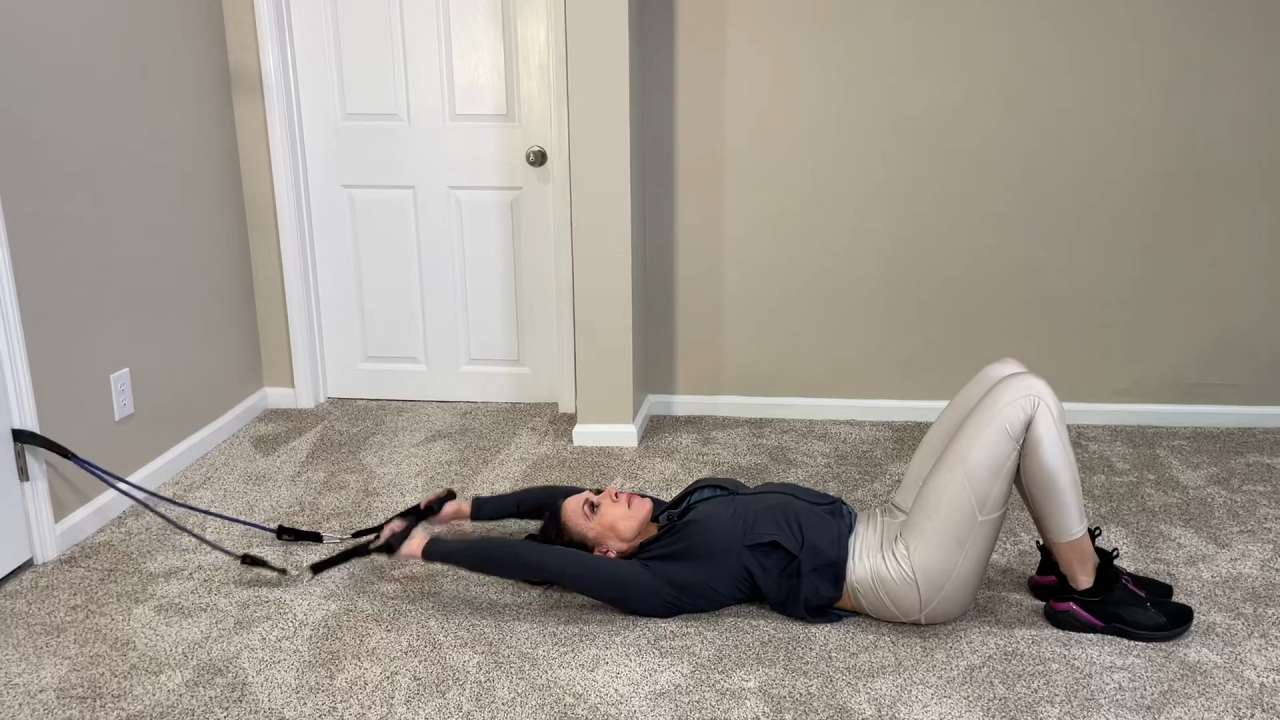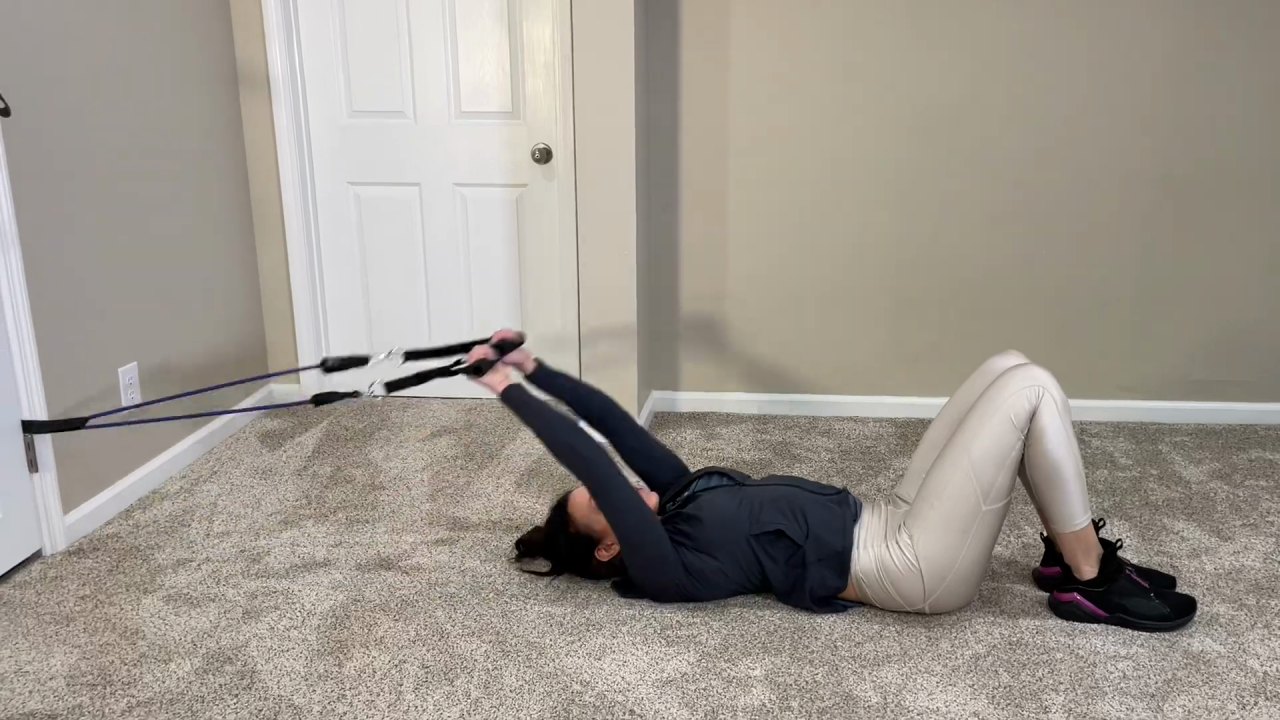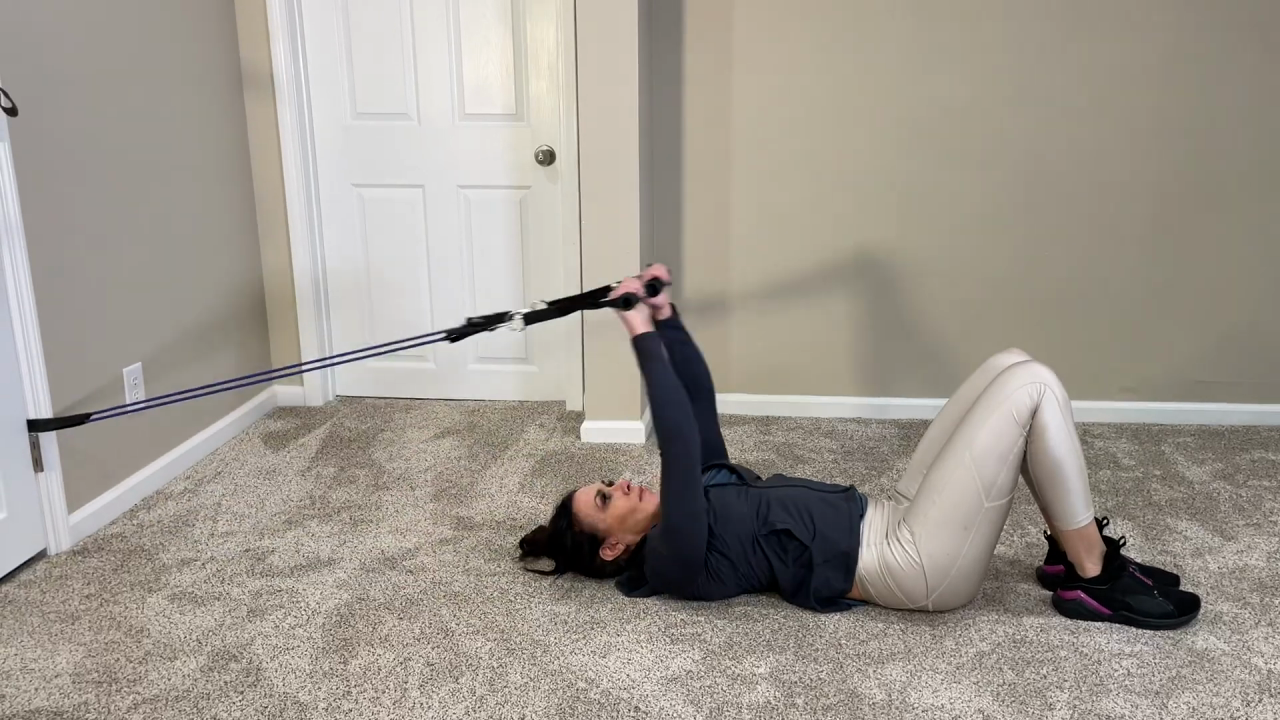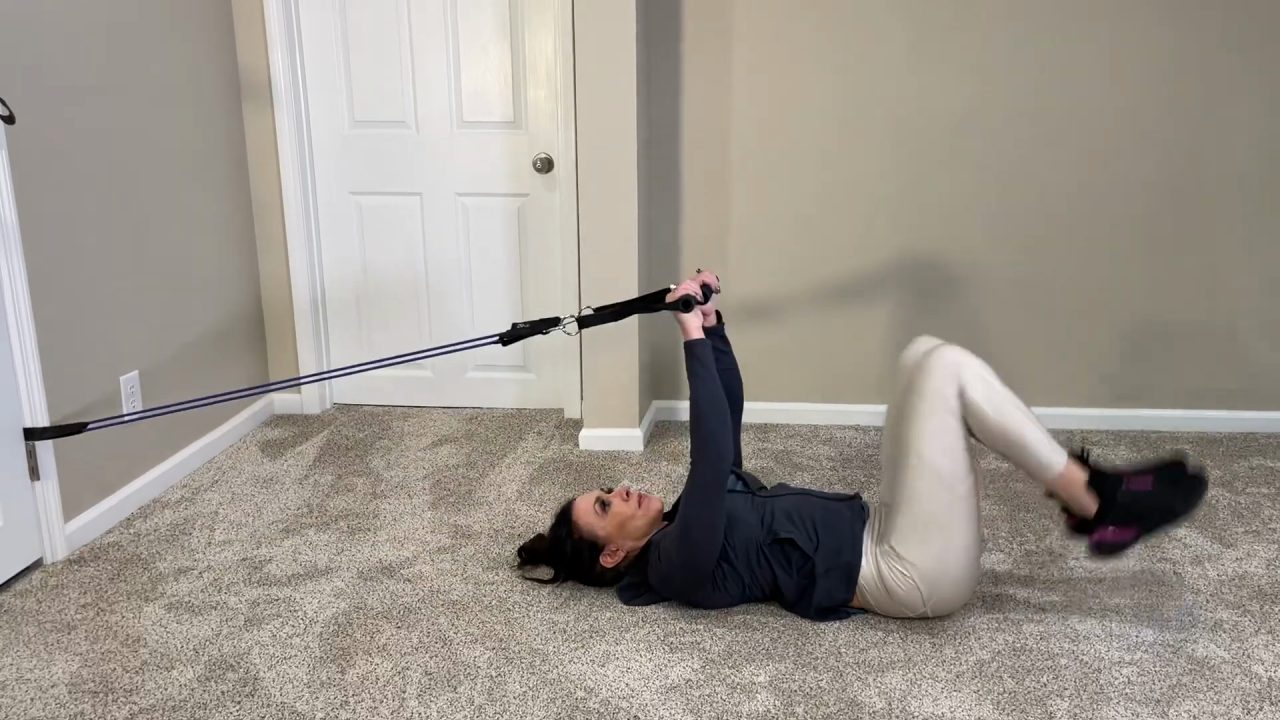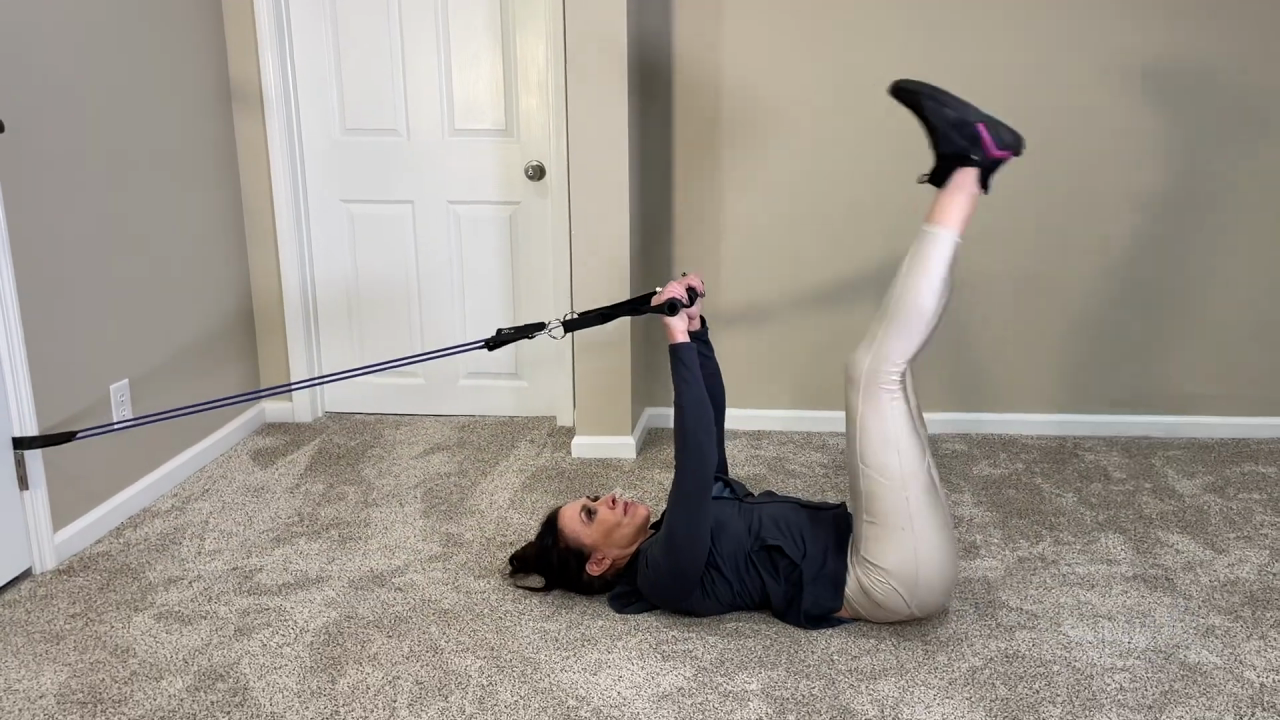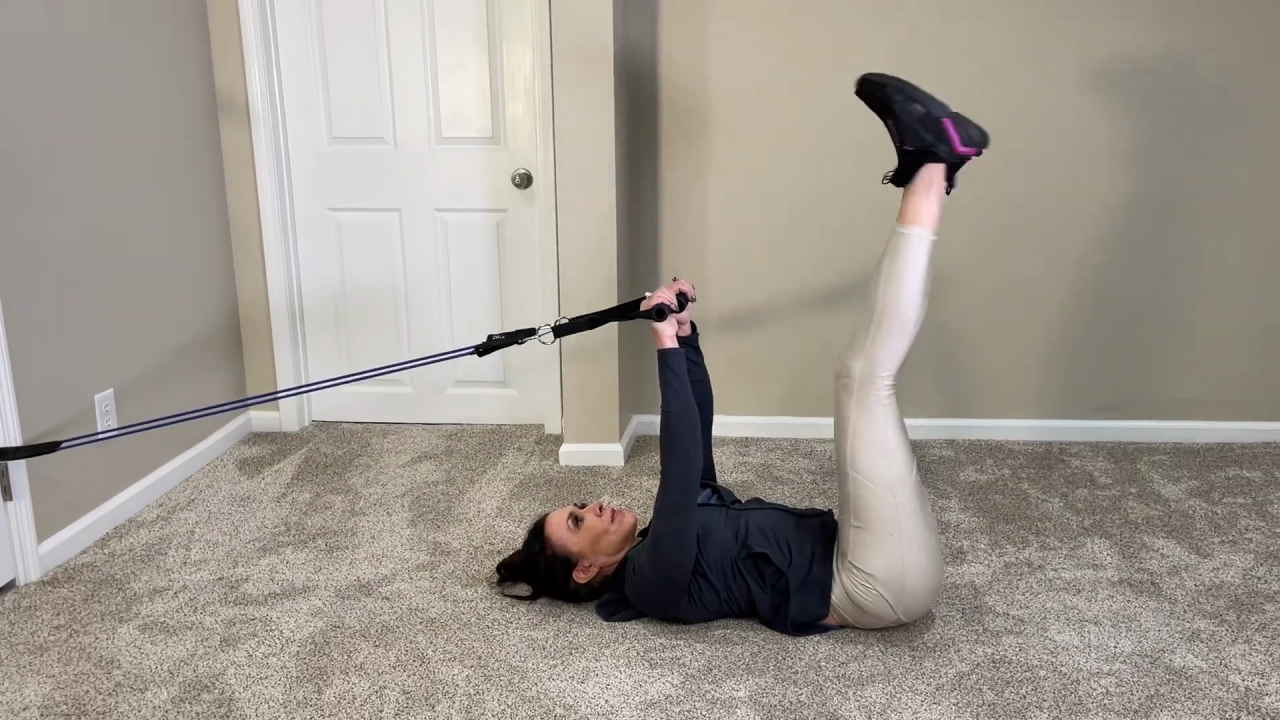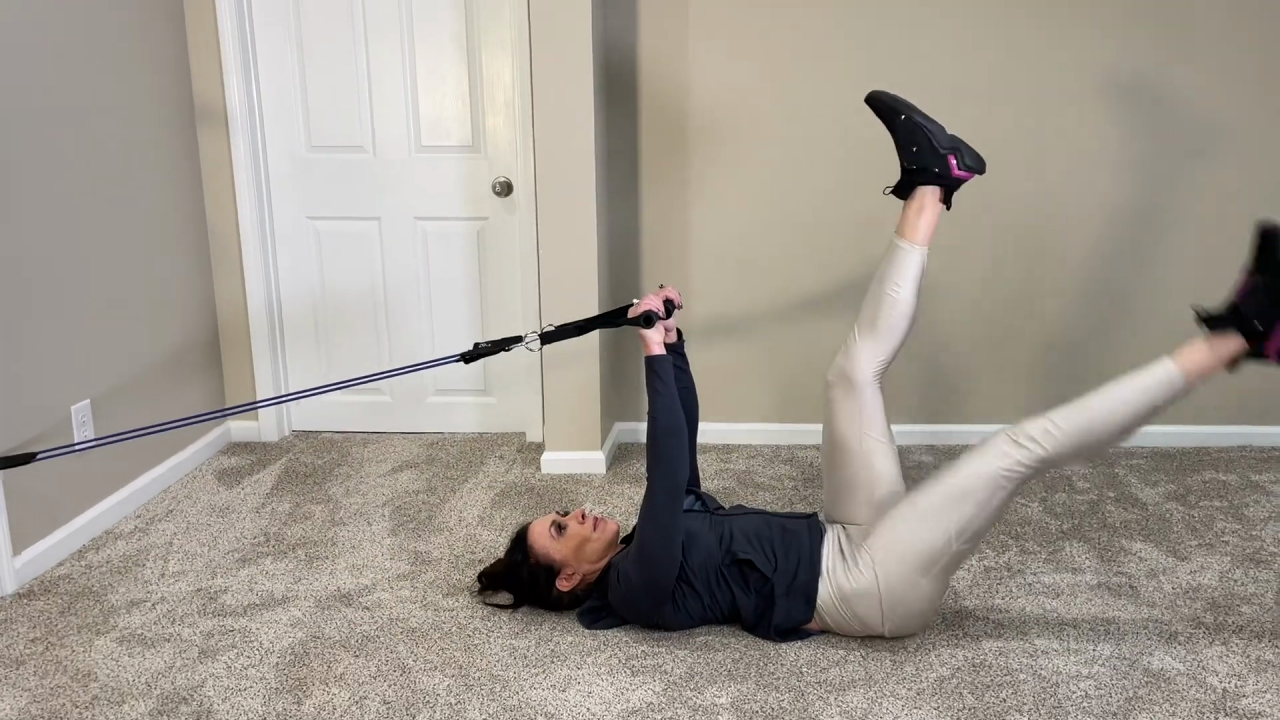
dt=0.5s
person 1, frame 1
left shoulder: (670, 519)
right shoulder: (657, 579)
left elbow: (563, 491)
right elbow: (543, 557)
left wrist: (466, 508)
right wrist: (434, 542)
left hip: (881, 531)
right hip: (909, 578)
left knee: (1006, 379)
right knee: (1024, 399)
left ankle: (1069, 563)
right ankle: (1089, 591)
person 1, frame 2
left shoulder: (682, 499)
right shoulder: (666, 568)
left elbow: (618, 428)
right elbow: (598, 466)
left wrist: (531, 370)
right wrist: (512, 391)
left hip: (887, 522)
right hip: (913, 568)
left knee: (1010, 368)
right knee: (1030, 391)
left ankle: (1071, 555)
right ankle: (1092, 582)
person 1, frame 3
left shoulder: (696, 502)
right shoulder: (673, 560)
left elbow: (698, 408)
right elbow: (679, 445)
left wrist: (667, 319)
right wrist: (643, 339)
left hip: (891, 519)
right hip: (913, 565)
left knee: (1013, 368)
right knee: (1031, 388)
left ankle: (1073, 551)
right ankle: (1095, 577)
person 1, frame 4
left shoulder: (686, 524)
right shoulder: (678, 567)
left elbow: (726, 420)
right elbow: (712, 458)
left wrist: (711, 326)
right wrist: (693, 344)
left hip: (884, 529)
right hip: (915, 576)
left knee: (926, 355)
right knee: (943, 370)
left ankle: (1088, 495)
right ankle: (1093, 500)
person 1, frame 5
left shoulder: (677, 534)
right shoulder: (668, 574)
left elbow: (703, 457)
right elbow: (695, 461)
left wrist: (695, 331)
right wrist: (679, 346)
left hip: (858, 542)
right hip: (900, 581)
left knee: (888, 361)
right knee: (877, 366)
left ankle: (964, 172)
right ankle: (965, 165)
person 1, frame 6
left shoulder: (661, 546)
right shoulder: (654, 581)
left elbow: (695, 449)
right elbow: (680, 469)
left wrist: (685, 335)
right wrist: (667, 352)
left hip: (838, 546)
right hip: (885, 584)
left knee: (862, 368)
right knee: (869, 374)
left ankle: (928, 169)
right ankle: (927, 172)
person 1, frame 7
left shoulder: (648, 547)
right shoulder: (638, 587)
left elbow: (679, 453)
right elbow: (665, 474)
left wrist: (670, 341)
right wrist: (654, 360)
left hip: (846, 545)
right hip: (868, 588)
left knee: (854, 368)
right knee: (1020, 445)
